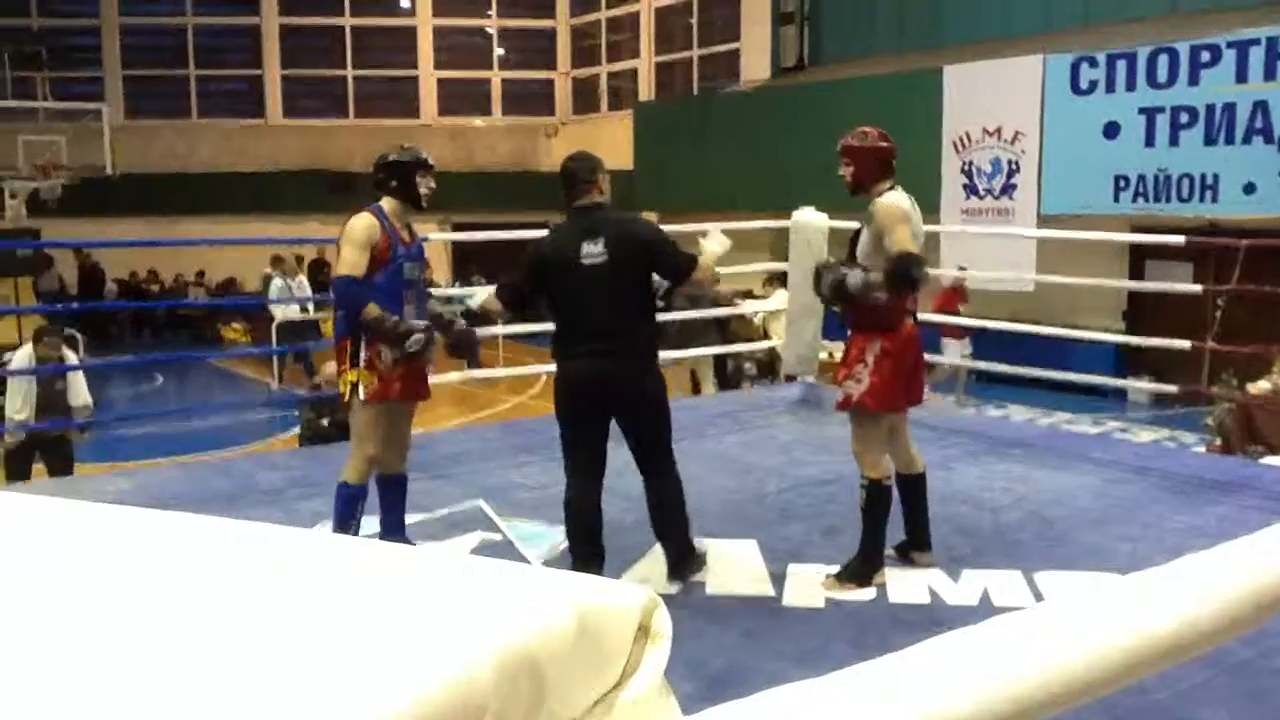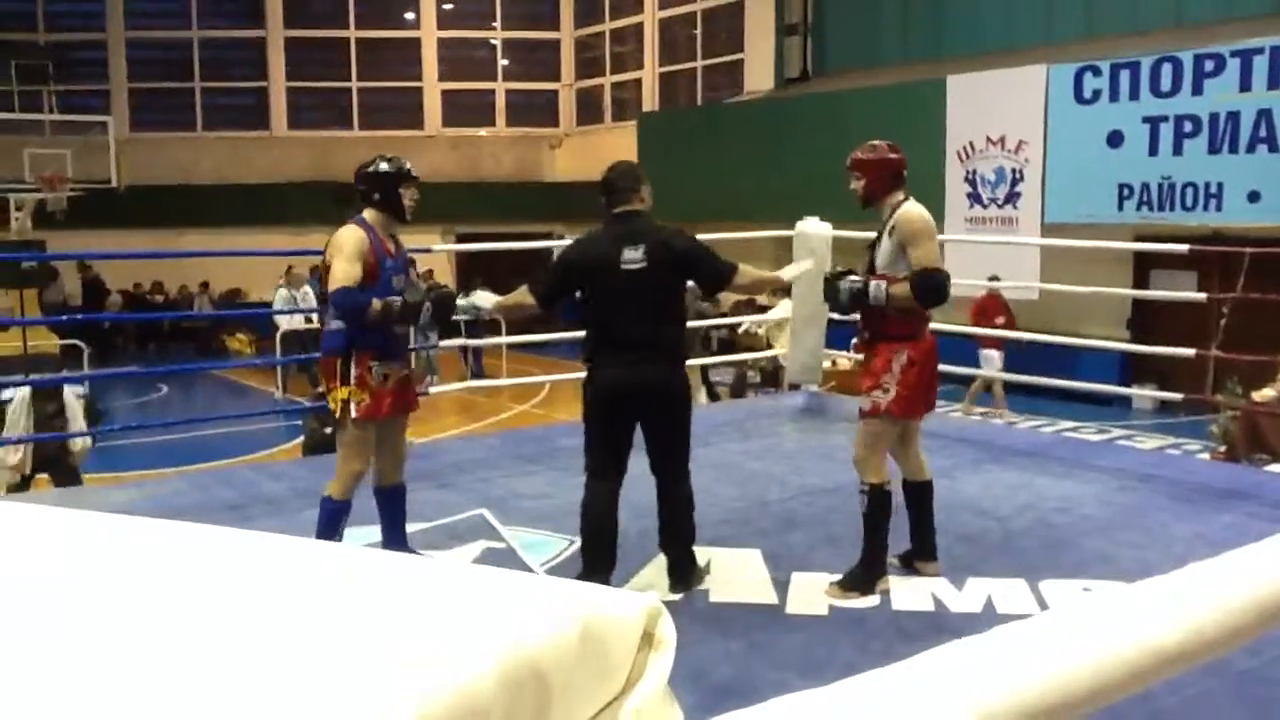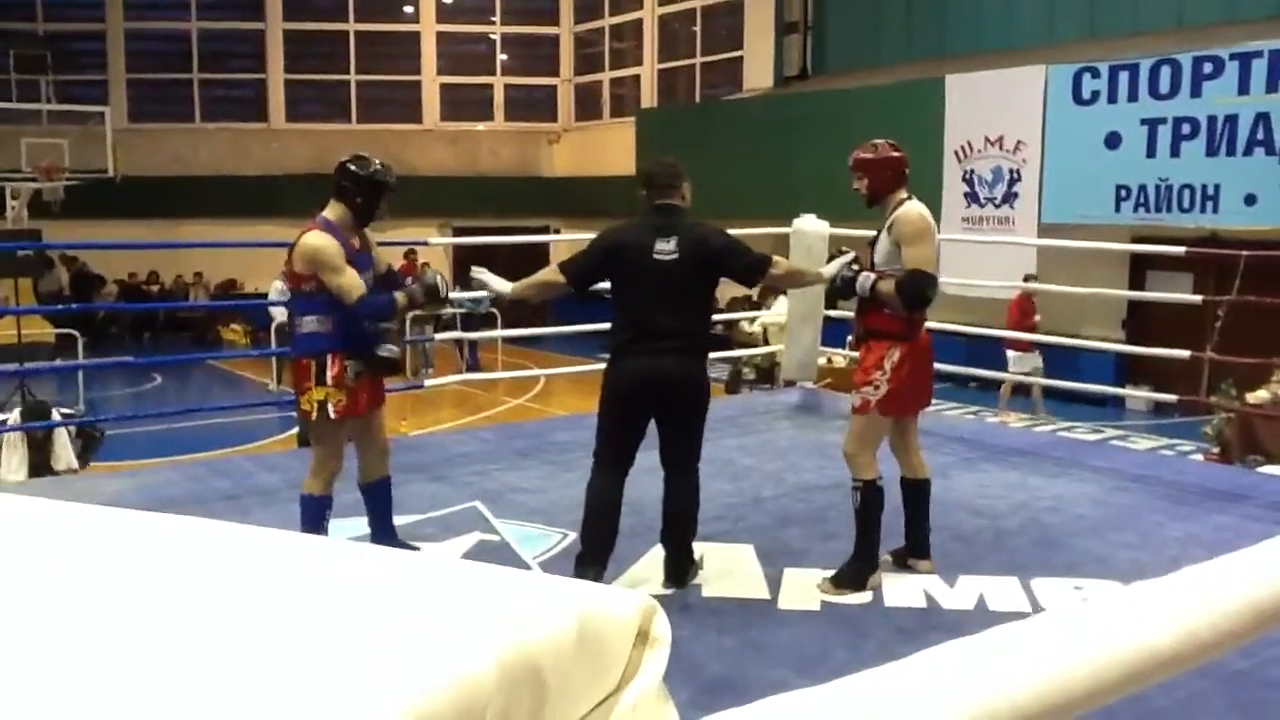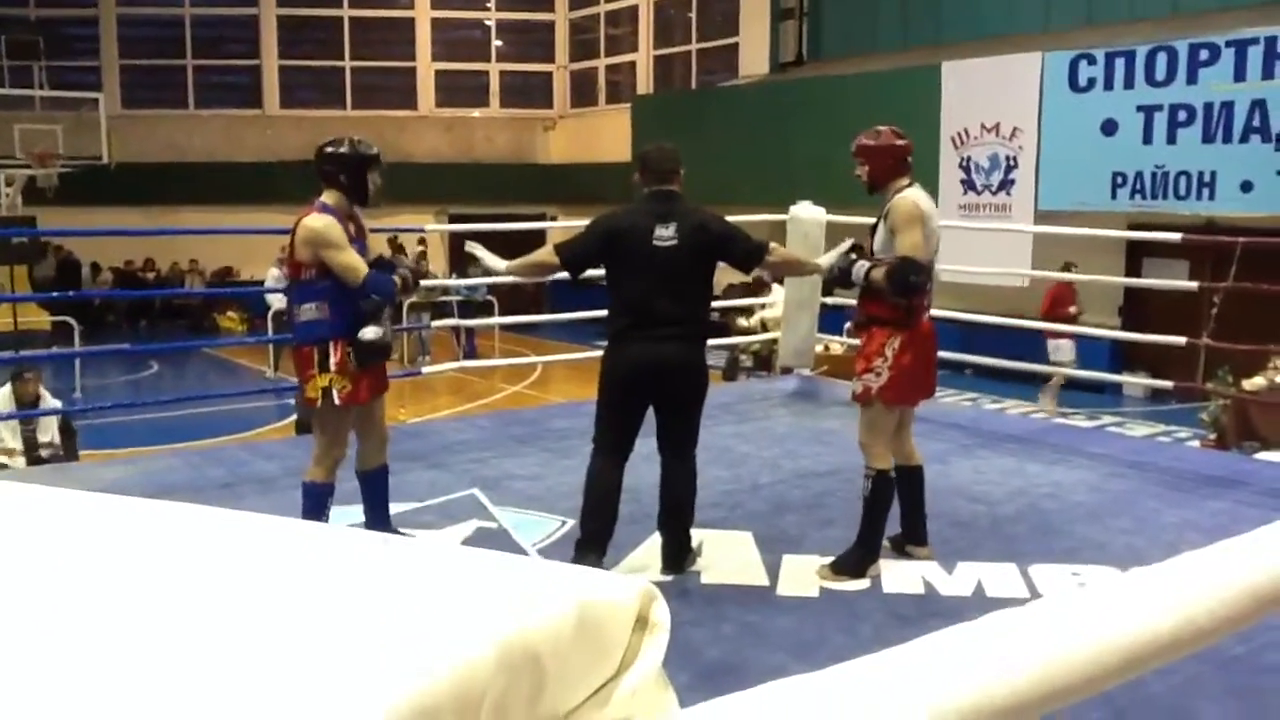
dt=0.4s
person 1, frame 1
left shoulder: (887, 207)
right shoulder: (902, 203)
left elbow: (907, 272)
left wrist: (849, 281)
right wrist: (847, 275)
left hip: (880, 341)
right hip: (896, 335)
left knee: (868, 451)
right knee: (898, 443)
left ankle: (869, 562)
right ankle: (918, 544)
person 1, frame 2
left shoulder: (910, 217)
right shoulder: (895, 218)
left elbow: (933, 289)
left wrist: (868, 293)
right wrist: (856, 287)
left hip: (901, 351)
right hip: (897, 348)
left knee: (868, 456)
right knee: (906, 450)
left ankle: (871, 569)
right ankle: (923, 553)
person 1, frame 3
left shoulder: (910, 217)
right shoulder: (898, 217)
left elbow: (919, 290)
left wrist: (863, 282)
right wrist: (856, 275)
left hip: (894, 350)
right hip: (894, 346)
left knee: (858, 451)
right knee: (905, 447)
left ankle: (864, 566)
right ankle: (917, 550)
person 1, frame 4
left shoulder: (905, 205)
right shoulder: (914, 201)
left elbow: (908, 278)
left wrist: (857, 271)
right wrist: (859, 258)
left hip: (894, 337)
right hip: (905, 334)
left knee: (874, 444)
right knee: (898, 437)
left ankle: (865, 554)
right ankle: (914, 537)
person 2, frame 1
left shoulder: (548, 247)
right shoulder: (638, 232)
left elbow: (505, 305)
right elbow: (699, 277)
left wrist: (483, 301)
right wrist: (712, 251)
left hip: (577, 376)
right hip: (635, 372)
left knee: (583, 476)
right knee: (658, 467)
left ankle: (587, 572)
right ankle: (682, 558)
person 2, frame 2
left shoulder: (584, 250)
right shoulder: (674, 242)
left elbow: (532, 299)
right elbow: (736, 279)
left wrist: (490, 304)
right wrist: (781, 278)
left hip: (607, 379)
right hip: (664, 378)
left knee: (602, 479)
right knee: (672, 476)
left ankle: (595, 578)
right ankle: (683, 570)
person 2, frame 3
left shoulder: (620, 237)
right shoulder: (708, 238)
left elbow: (560, 278)
right elbow: (773, 271)
left wrist: (510, 290)
right wrist: (822, 275)
left hip: (629, 370)
right hip: (686, 372)
left knee: (609, 469)
right knee: (682, 470)
left ankle: (590, 568)
right ankle: (679, 566)
person 2, frame 4
left shoulder: (617, 223)
right shoulder: (705, 224)
left elbow: (554, 259)
right elbow: (769, 258)
left wrist: (504, 267)
right wrist: (817, 266)
left hip: (627, 356)
right hip: (684, 358)
left knee: (608, 455)
right knee: (678, 456)
left ankle: (588, 554)
right ankle: (676, 553)
person 3, frame 1
left shoulder: (410, 233)
right shoulder: (365, 225)
right elbow: (346, 291)
left wrist: (449, 326)
right wrist: (394, 328)
left hip: (405, 352)
right hip: (369, 353)
left knee: (397, 451)
right knee: (367, 454)
left ankle: (393, 538)
person 3, frame 2
left shoulder: (394, 243)
right shoulder: (352, 238)
right elbow: (344, 302)
left wrist: (425, 303)
right wrist: (399, 307)
left hip: (391, 365)
right hip: (356, 368)
left knee: (392, 461)
right knee: (352, 468)
left ankle: (396, 548)
person 3, frame 3
left shoulder: (358, 236)
right shoulder: (318, 243)
left elbow: (385, 283)
right elbow: (365, 306)
left wrist: (387, 339)
right wrist: (419, 294)
left hip: (360, 361)
right hip: (326, 366)
left knee: (376, 451)
right knee: (327, 465)
left ankle: (384, 540)
person 3, frame 4
left shoulder: (353, 221)
right shoulder: (317, 226)
left elbow: (373, 282)
right elbow: (368, 285)
left wrist: (376, 324)
right wrist: (404, 279)
left hip: (358, 346)
right hip: (326, 352)
left knee: (375, 438)
right knee: (330, 451)
left ankle: (379, 528)
